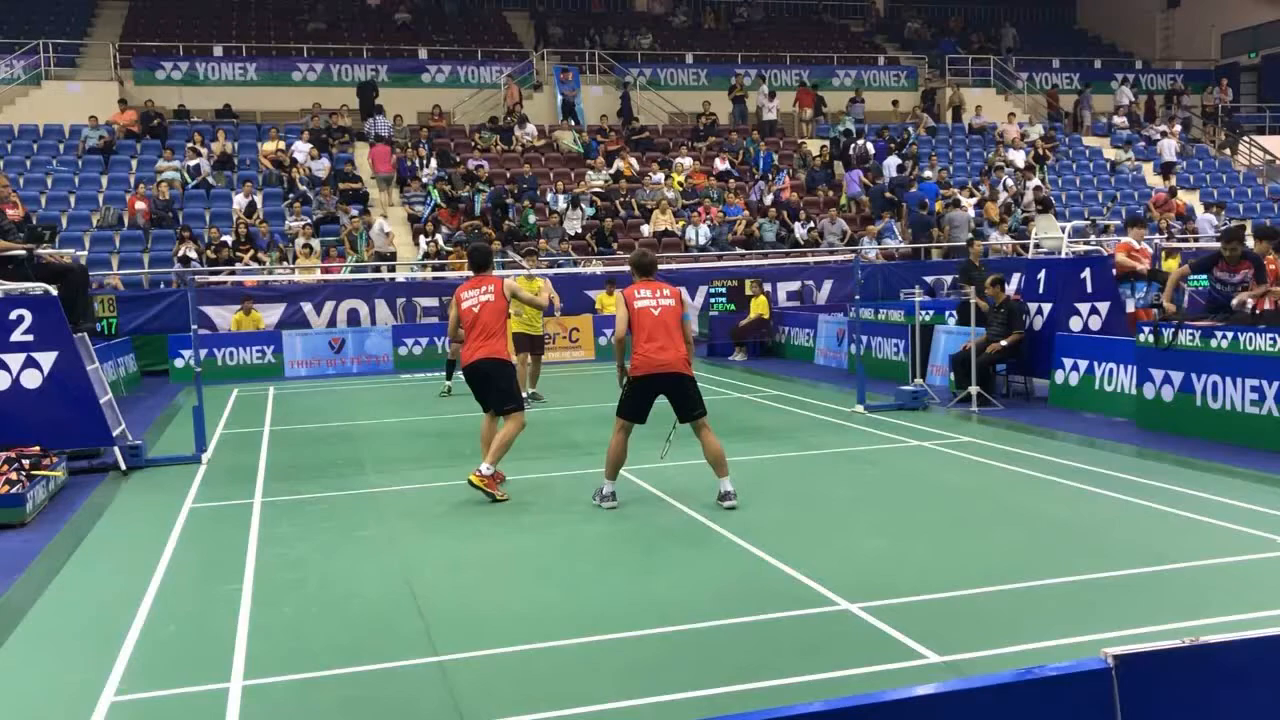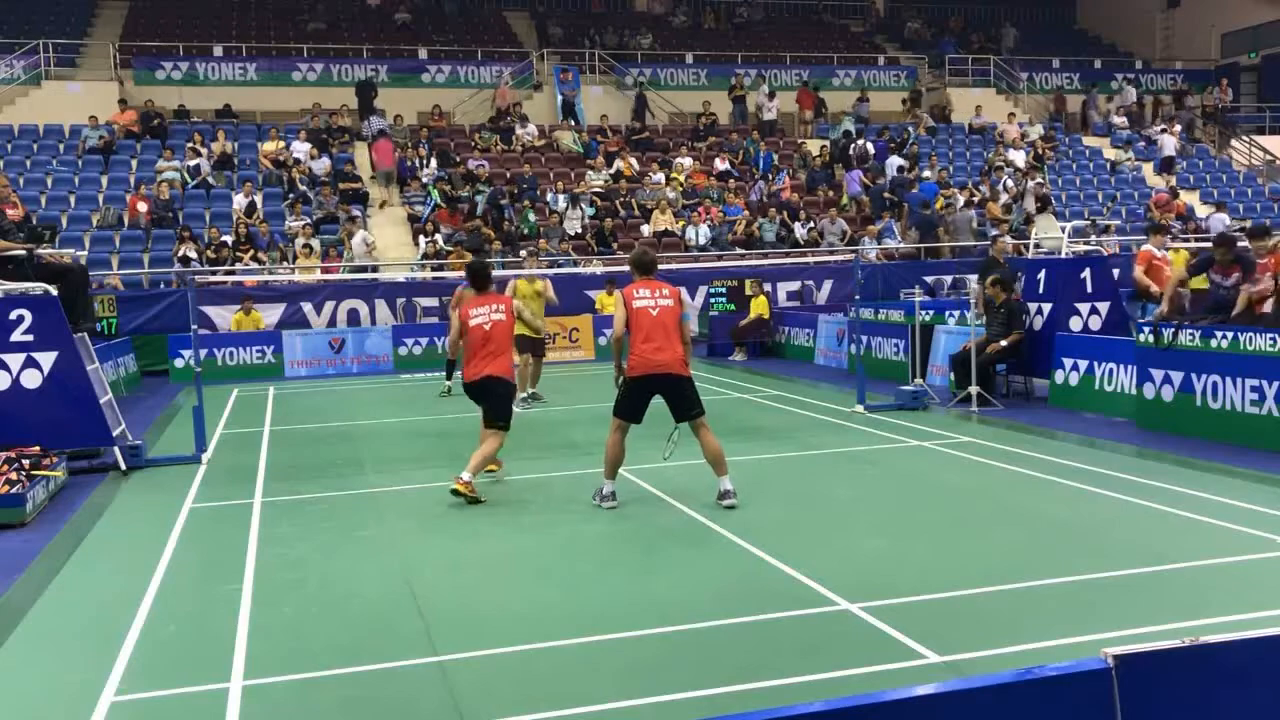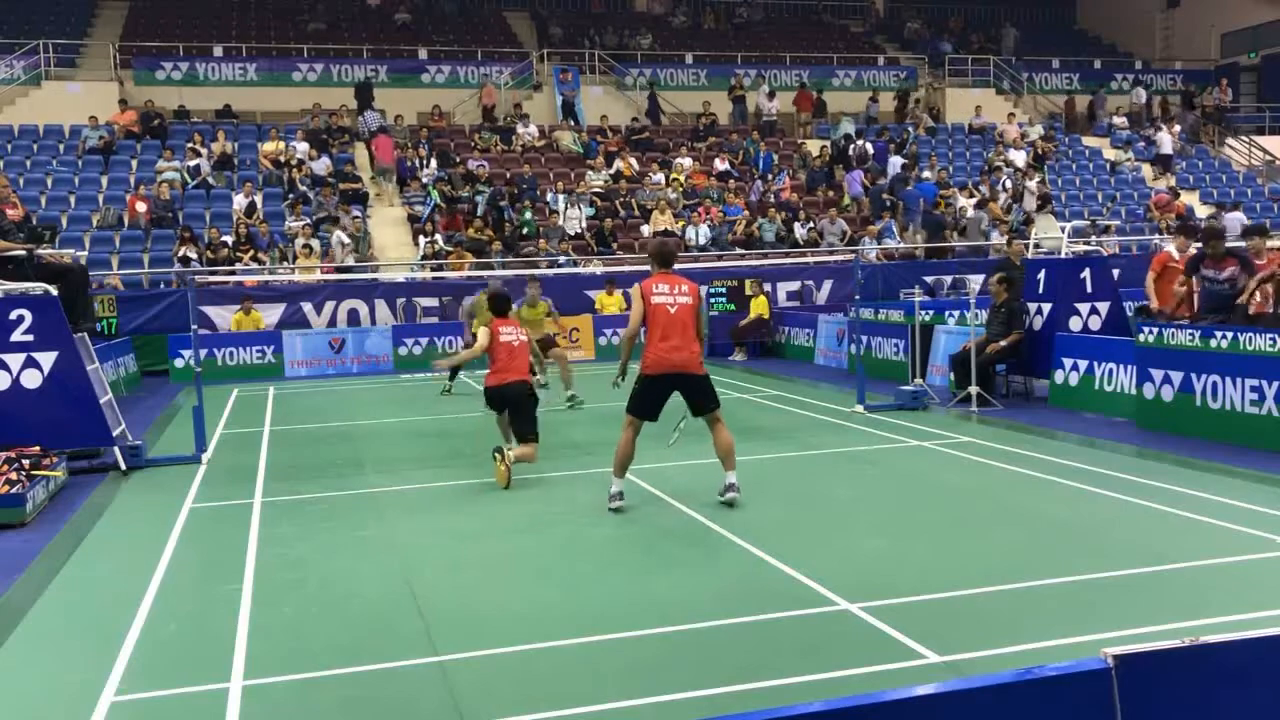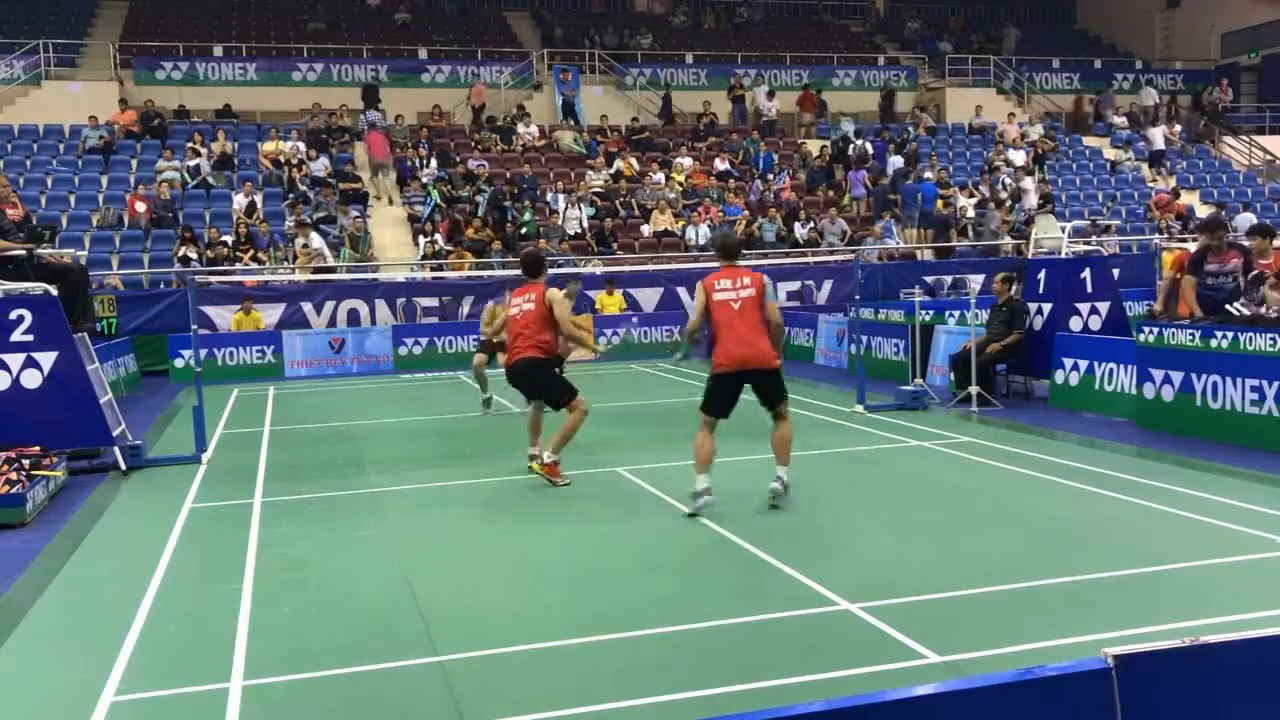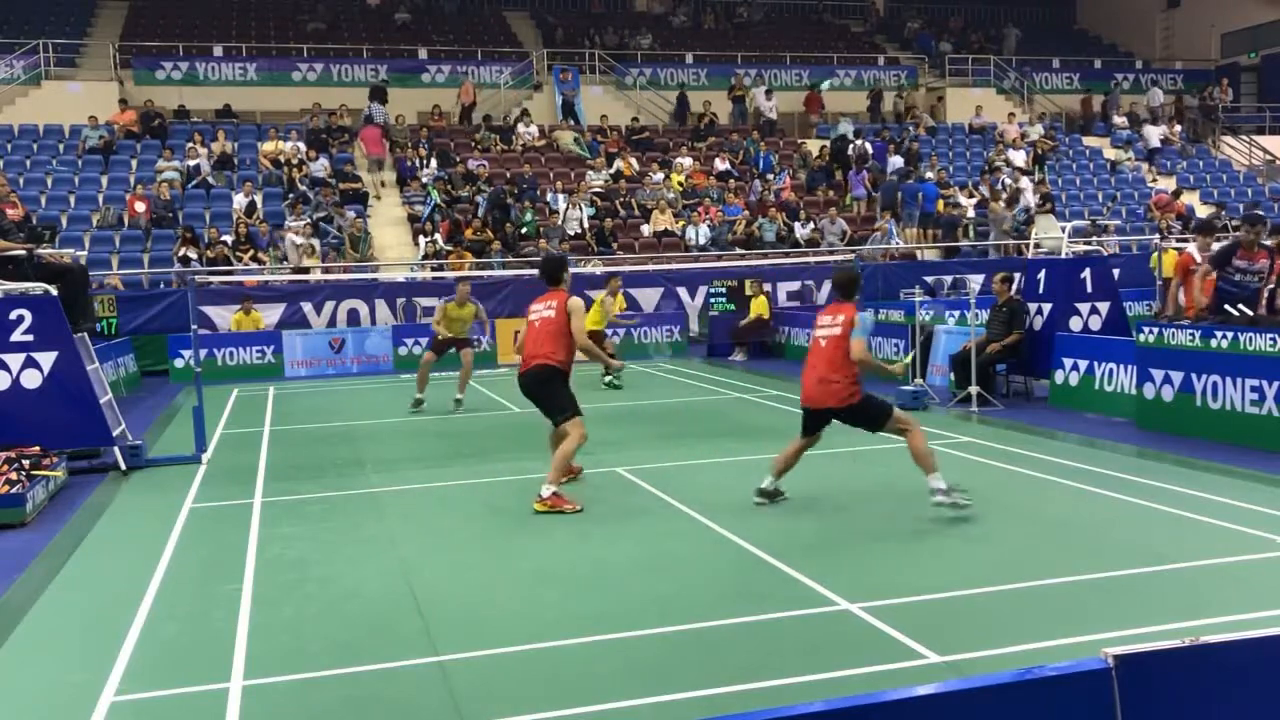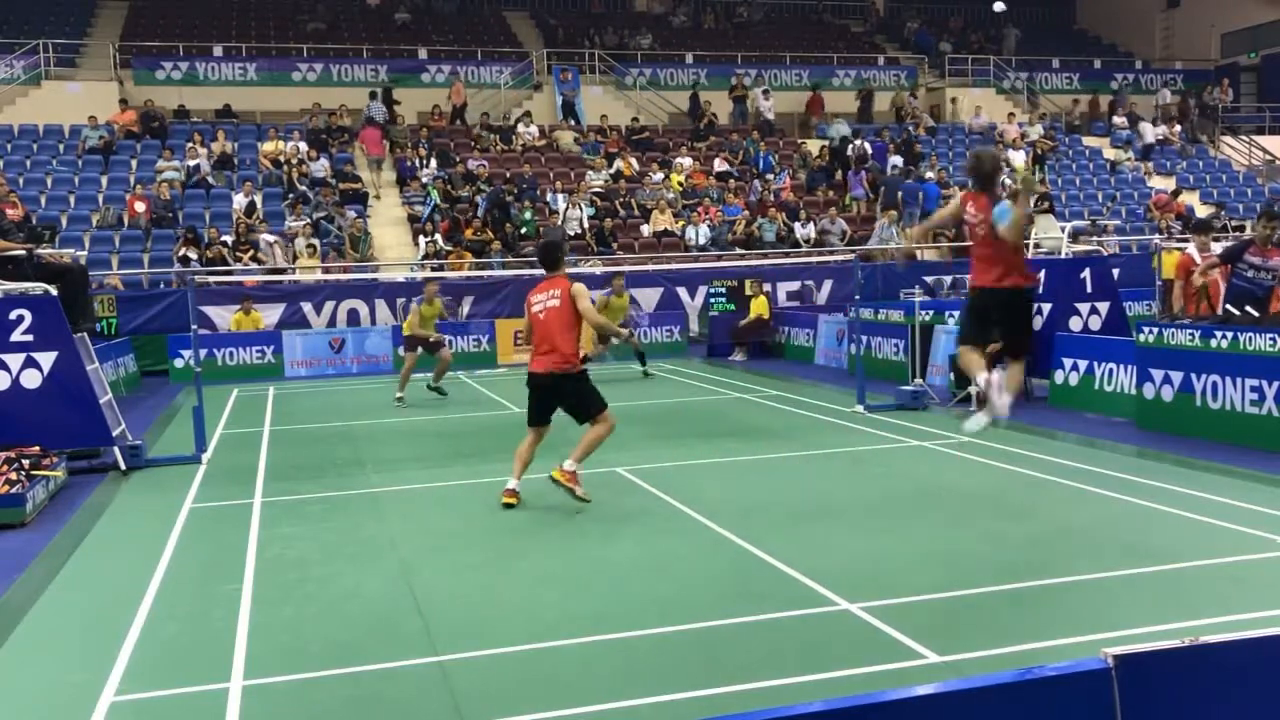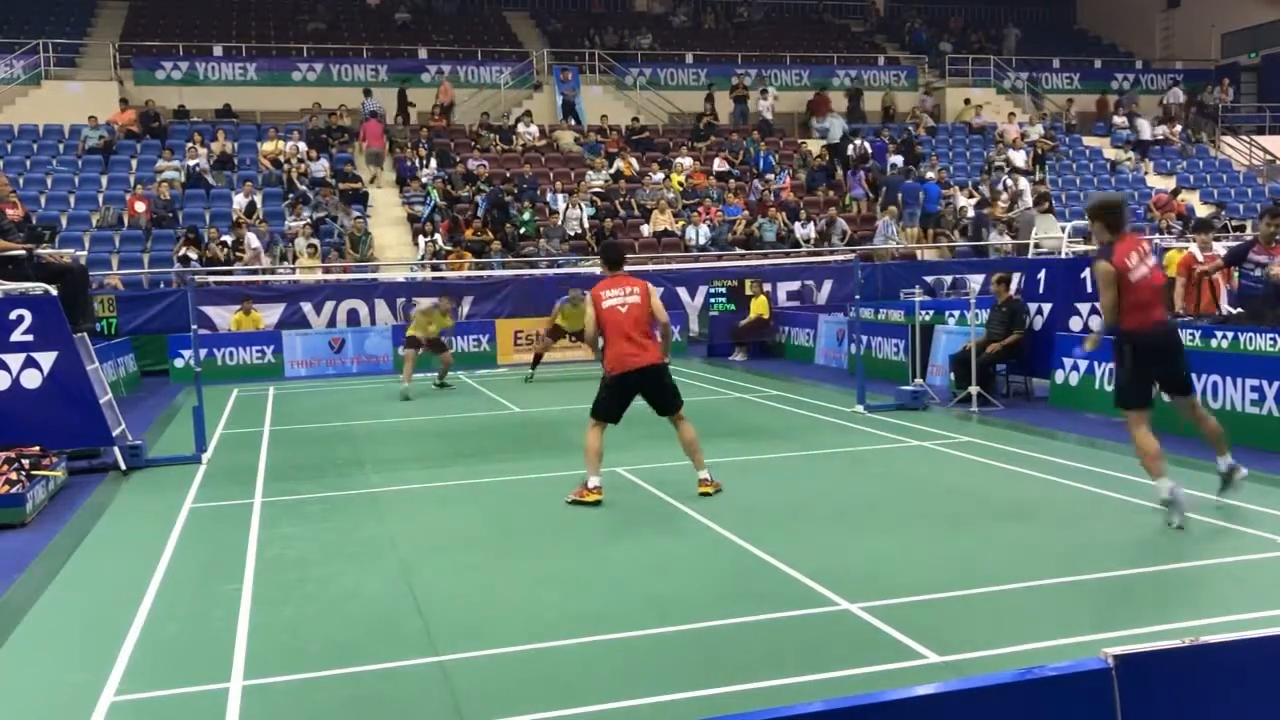
dt=0.4s
person 1, frame 1
left shoulder: (627, 295)
right shoulder: (675, 293)
left elbow: (620, 335)
right elbow: (689, 339)
left wrist: (620, 366)
right wrist: (686, 370)
left hip: (644, 369)
right hip: (678, 368)
left knee: (621, 428)
right knee: (702, 428)
left ankle: (608, 491)
right ankle: (727, 490)
person 1, frame 2
left shoulder: (626, 294)
right shoulder: (675, 293)
left elbow: (617, 334)
right elbow: (686, 340)
left wrist: (618, 365)
right wrist: (685, 370)
left hip: (640, 370)
right hip: (675, 368)
left knee: (618, 428)
right knee: (701, 427)
left ankle: (607, 491)
right ankle: (727, 489)
person 1, frame 3
left shoulder: (643, 288)
right shoulder: (692, 288)
left elbow: (633, 329)
left wrist: (622, 366)
left hip: (655, 367)
right hip: (691, 366)
left knee: (630, 427)
right knee: (716, 422)
left ankle: (617, 491)
right ankle: (731, 484)
person 1, frame 4
left shoulder: (707, 284)
right shoulder: (758, 279)
left elbow: (692, 326)
right elbow: (775, 321)
left wrist: (685, 349)
right wrist: (777, 354)
left hip: (725, 363)
right hip: (761, 360)
left knee: (706, 426)
right knee: (781, 417)
left ankle: (701, 489)
right ankle: (780, 478)
person 1, frame 5
left shoulder: (822, 316)
right shoulder: (857, 316)
right elbow: (857, 355)
right wrist: (887, 368)
left hip: (811, 397)
right hip: (841, 396)
left knee: (806, 440)
right knee: (911, 428)
left ankle: (768, 486)
right ankle: (940, 489)
person 1, frame 6
left shoulder: (967, 199)
right shoulder: (1000, 206)
left elbow: (933, 222)
right elbow: (1012, 238)
left wrist: (913, 236)
right wrist: (1025, 202)
left hip: (982, 288)
right hip: (1014, 288)
left knee: (968, 351)
right knee: (1016, 363)
left ankle: (988, 383)
right ankle: (998, 404)
person 1, frame 7
left shoulder: (1106, 262)
right shoulder: (1140, 242)
left elbow: (1108, 312)
left wrist: (1095, 338)
left hip: (1140, 342)
right hip: (1165, 333)
left knee: (1137, 424)
right knee: (1191, 408)
left ankle: (1169, 492)
right ankle: (1229, 465)
person 2, frame 1
left shoulder: (459, 293)
right shoulder: (504, 284)
left elbow: (452, 335)
right elbow: (541, 303)
right wrist: (545, 291)
left hip: (469, 363)
right hip: (494, 360)
left knee: (491, 413)
right knee: (515, 420)
left ankle: (488, 470)
right ankle: (483, 472)
person 2, frame 2
left shoulder: (461, 310)
right shoulder: (511, 304)
left elbow: (453, 350)
right elbow: (539, 328)
left hip: (471, 380)
right hip: (499, 378)
left knee: (491, 409)
right knee: (495, 438)
left ankle: (488, 459)
right ankle: (464, 479)
person 2, frame 3
left shoulder: (487, 329)
right shoulder: (522, 329)
left elbow: (477, 350)
right elbow: (530, 360)
left wrist: (448, 362)
left hip: (494, 389)
right hip: (521, 387)
left knee: (502, 409)
right knee: (528, 451)
left ankle: (508, 449)
right ankle: (508, 454)
person 2, frame 4
left shoulder: (513, 297)
right shoulder: (551, 294)
left elbow: (498, 328)
right elbow: (568, 331)
right wrist: (593, 346)
left hip: (513, 367)
right hip: (533, 363)
left knee: (539, 403)
right knee: (580, 408)
left ankle: (535, 453)
right ankle: (548, 461)
person 2, frame 5
left shoulder: (533, 306)
right shoulder: (573, 302)
left elbow: (520, 348)
right elbow: (581, 343)
right wrist: (609, 363)
left hip: (527, 375)
right hip: (548, 373)
left knee: (562, 421)
right knee: (577, 433)
left ankle: (562, 468)
right ankle: (548, 495)
person 2, frame 6
left shoulder: (531, 296)
right shoulder: (574, 288)
right elbow: (594, 320)
right wrist: (620, 332)
left hip: (537, 373)
right hip: (566, 370)
left knee: (535, 433)
right knee: (604, 423)
left ankle: (511, 488)
right ankle: (568, 469)
person 2, frame 7
left shoulder: (595, 294)
right shoulder: (645, 287)
left elbow: (591, 335)
right elbow: (664, 322)
left wrist: (597, 350)
right wrist: (665, 352)
left hip: (618, 369)
right hip: (652, 364)
left knee: (595, 426)
right knee: (679, 419)
left ankle: (592, 486)
right ankle: (704, 478)
